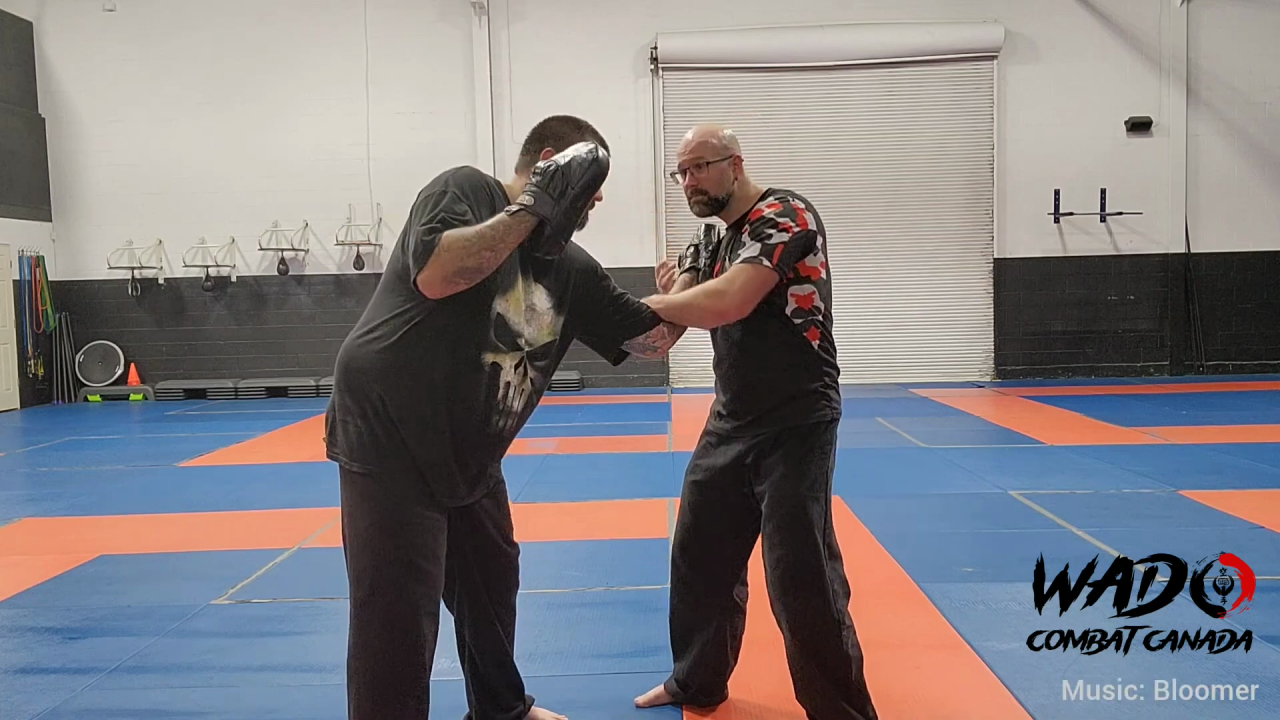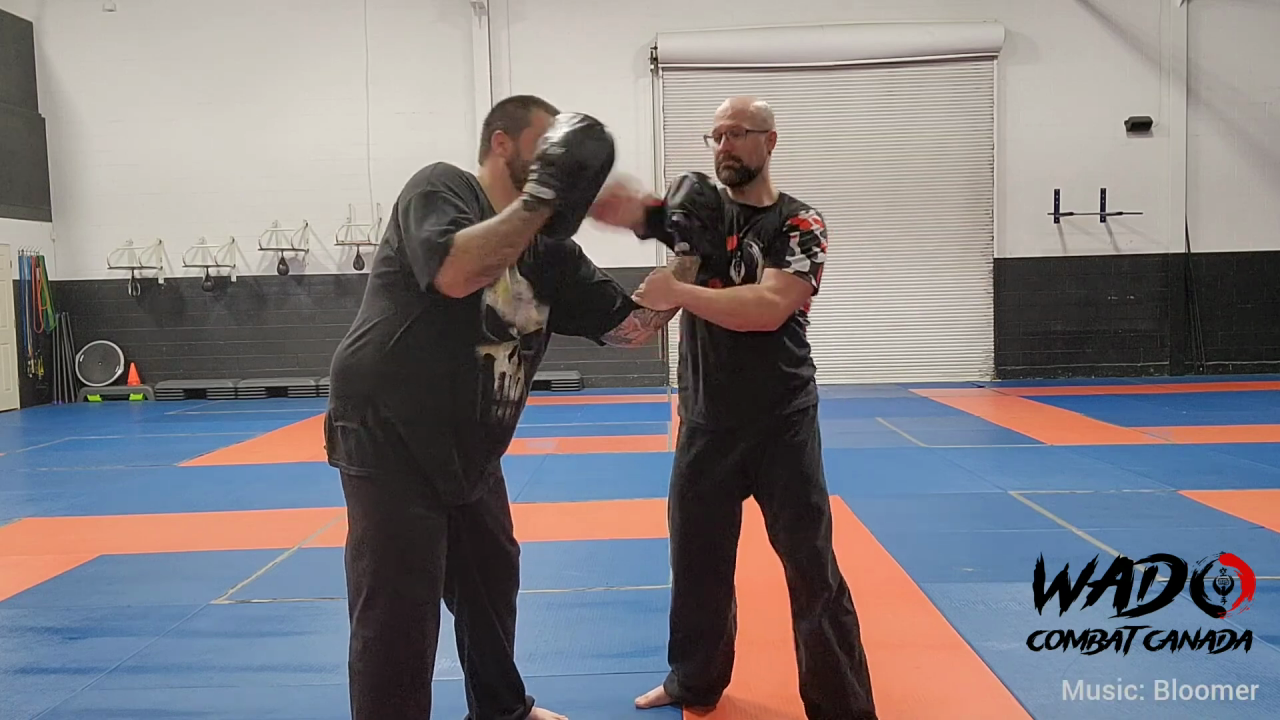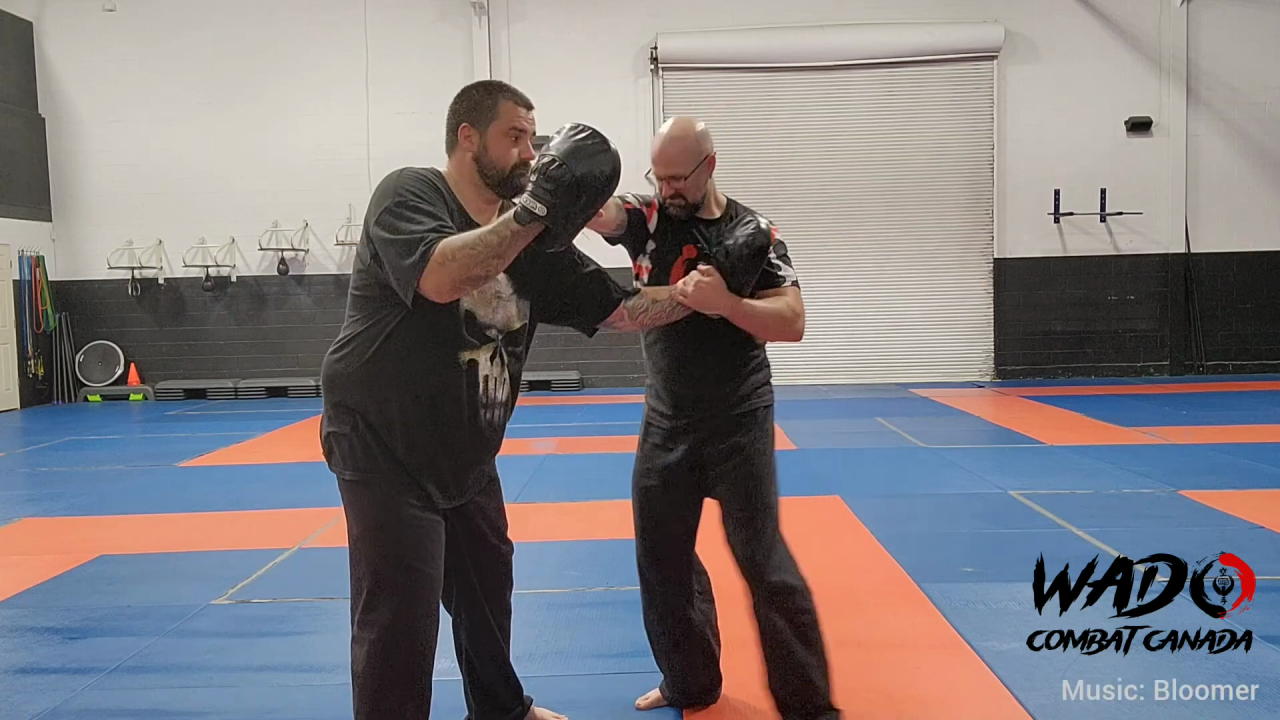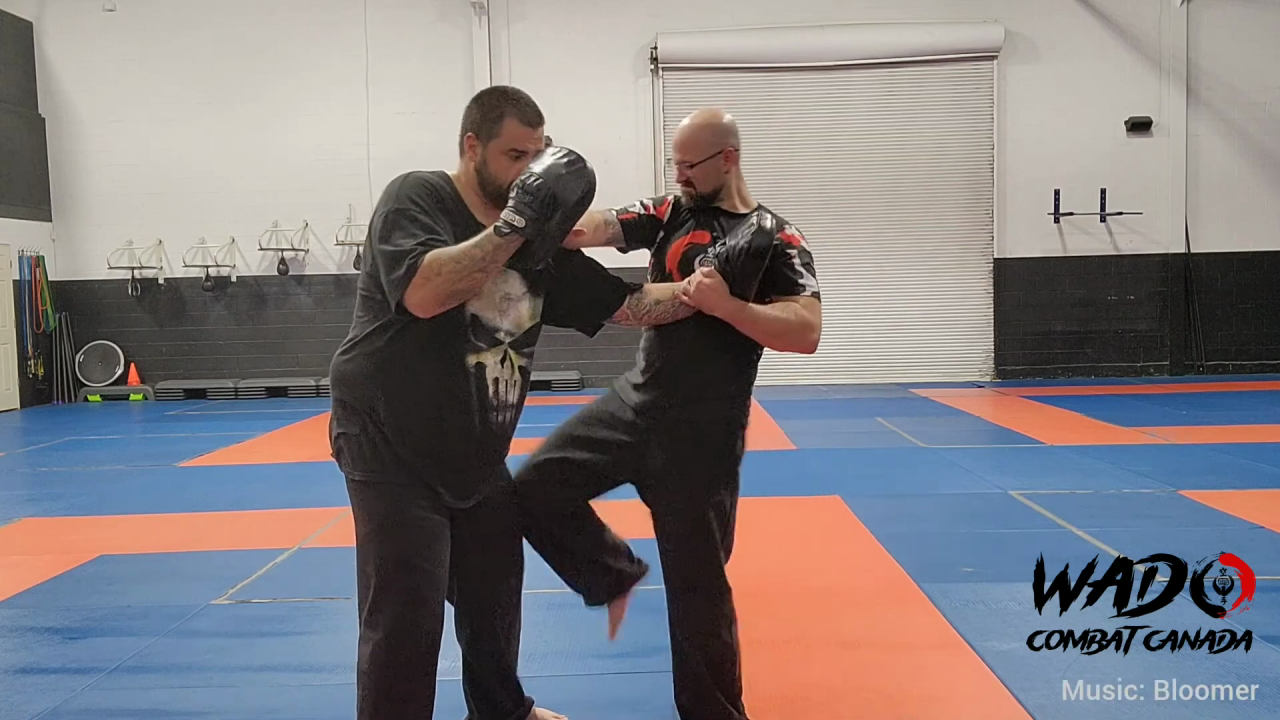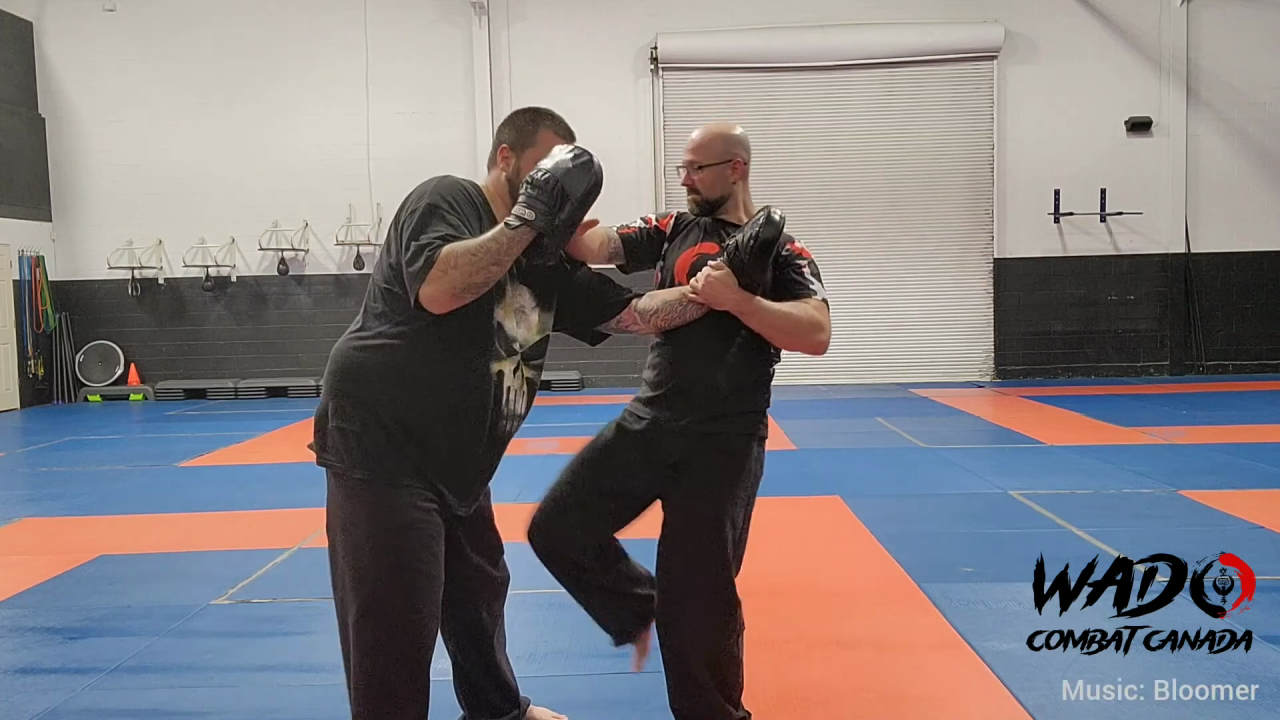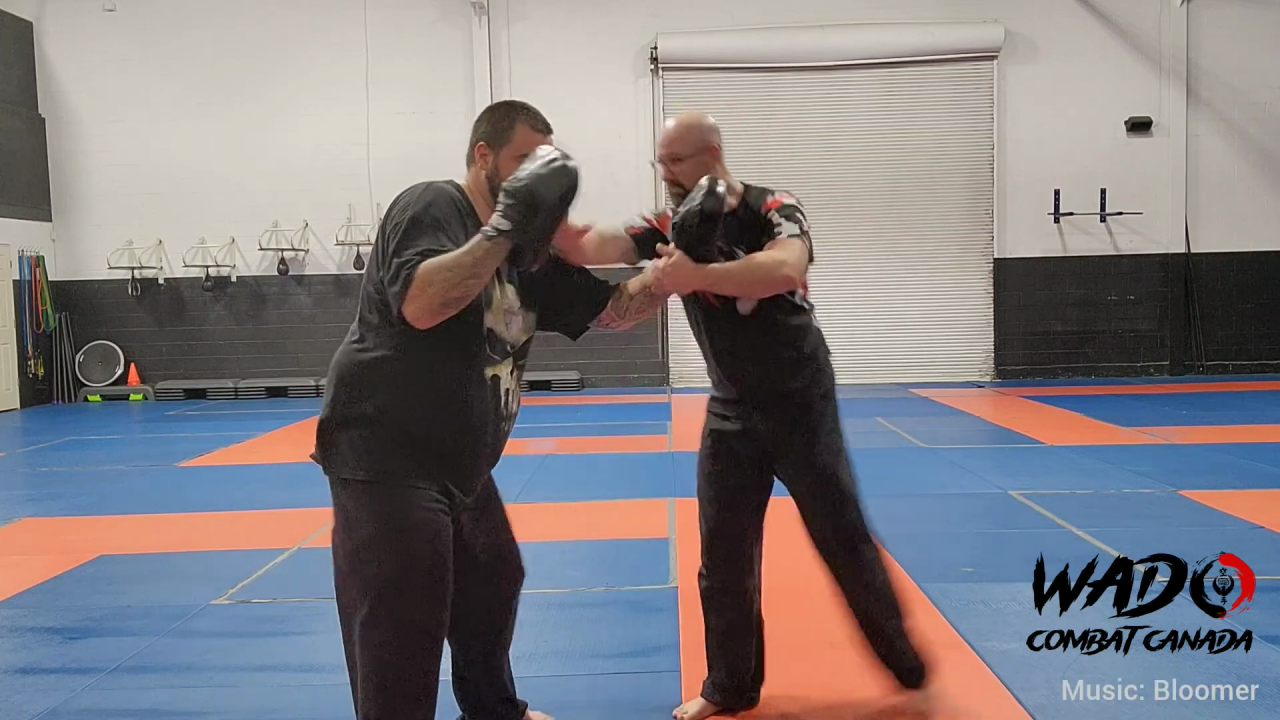
dt=0.5s
person 1, frame 1
left shoulder: (571, 267)
right shoulder: (465, 189)
left elbow: (648, 334)
right elbow: (436, 275)
right wrist: (531, 209)
left hip: (468, 451)
right hip: (389, 436)
left knee: (491, 585)
right knee: (396, 616)
person 1, frame 2
left shoulder: (551, 250)
right shoulder: (441, 187)
left elbow: (630, 323)
right elbow: (455, 274)
left wrist: (688, 267)
right wrist: (541, 195)
left hip: (468, 451)
right hip: (389, 442)
left knee: (491, 586)
right knee: (398, 617)
person 1, frame 3
left shoulder: (531, 238)
right shoulder: (409, 193)
left elbow: (620, 308)
right elbow: (440, 278)
right wrist: (532, 210)
left hip: (466, 454)
right hip: (385, 450)
left knee: (487, 590)
right knee: (400, 620)
person 1, frame 4
left shoulder: (538, 237)
right shoulder: (416, 198)
left elbow: (627, 304)
right elbow: (424, 294)
right wrist: (513, 226)
left hip: (476, 455)
right hip: (394, 452)
left knee: (495, 592)
right knee: (405, 619)
person 1, frame 5
left shoulder: (546, 257)
right shoulder: (445, 200)
left elbow: (631, 312)
right elbow: (439, 289)
right wrist: (527, 220)
left hip: (456, 460)
right hip: (380, 446)
left knee: (478, 594)
right knee: (395, 624)
person 1, frame 6
left shoulder: (527, 250)
right shoulder: (429, 208)
left elbow: (611, 307)
right elbow: (421, 306)
right wrist: (505, 227)
left hip: (458, 462)
right hip: (385, 452)
left knee: (492, 587)
right knee: (403, 626)
person 2, frame 1
left shoulder: (784, 213)
right shoulder: (717, 244)
left elbow: (730, 303)
left wrist: (659, 304)
right wrist: (679, 290)
left hip: (795, 426)
right hip: (730, 423)
left knee: (801, 578)
right knee: (698, 557)
person 2, frame 2
left shoulder: (801, 224)
right shoulder: (696, 208)
left elbow: (769, 309)
right elbow: (611, 206)
left wrist: (677, 291)
left hip: (782, 422)
right hip: (707, 422)
left knee: (811, 566)
right knee: (696, 560)
person 2, frame 3
left shoulder: (752, 231)
right shoulder: (646, 215)
left elbow: (793, 322)
right elbow: (596, 211)
left wrist: (724, 302)
left hip: (737, 419)
right hip: (666, 420)
left knee: (763, 563)
right knee: (662, 558)
person 2, frame 4
left shoulder: (776, 239)
right shoulder: (669, 212)
left elbow: (806, 334)
right elbow: (591, 228)
left wrist: (726, 305)
left hip: (703, 425)
right hip: (632, 401)
left knee: (695, 576)
right knee: (533, 493)
right ankle: (616, 576)
person 2, frame 5
left shoulder: (784, 254)
right shoulder: (670, 229)
left elbow: (816, 335)
right elbow: (592, 244)
left wrist: (734, 299)
left hip: (726, 436)
right hip: (648, 420)
left knee: (698, 585)
right knee: (558, 531)
right ankle: (640, 606)
person 2, frame 6
left shoulder: (772, 209)
right shoulder: (675, 223)
left elbow: (785, 270)
right elbow: (598, 247)
left wrist: (695, 277)
left hip: (799, 401)
right hip: (733, 409)
left knee: (843, 539)
right knee: (724, 559)
